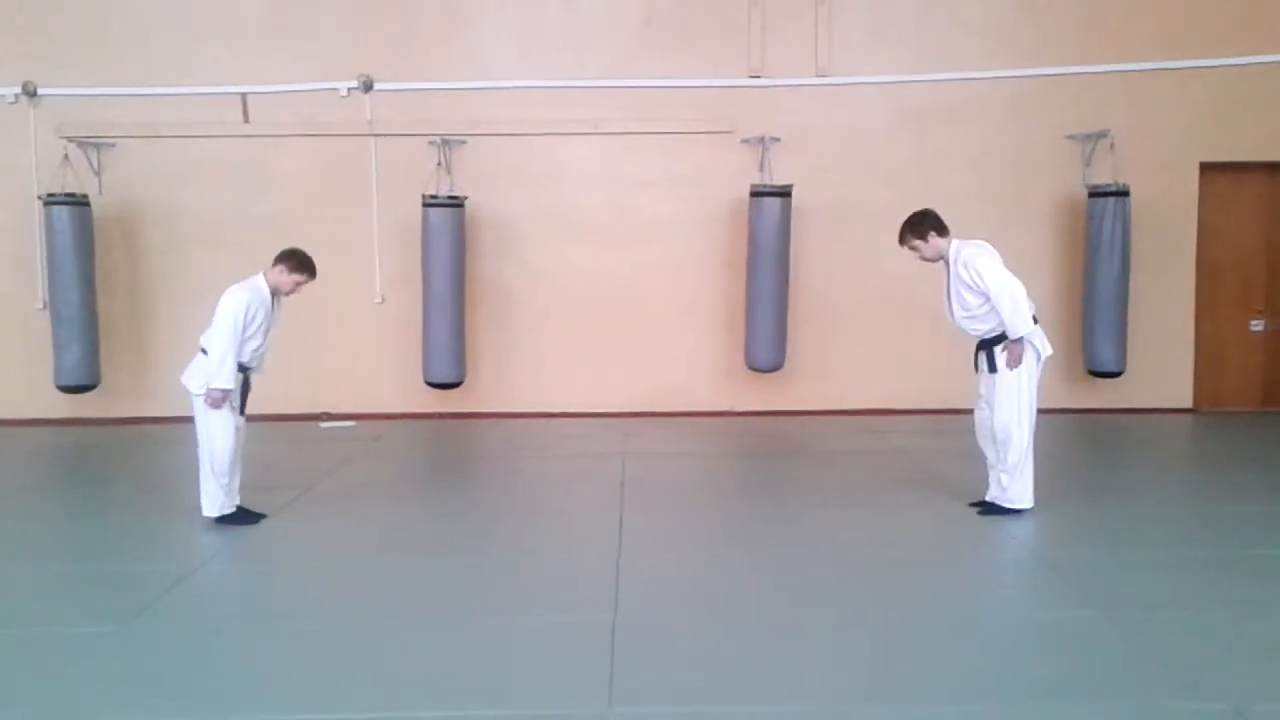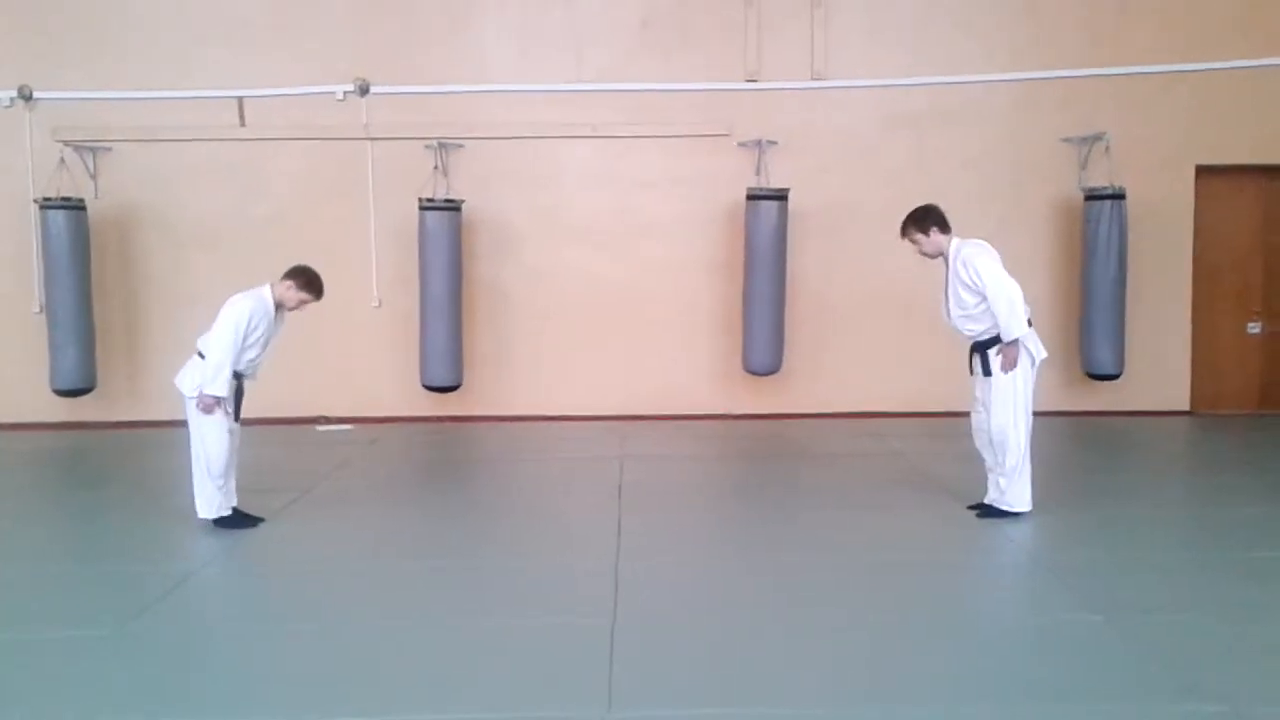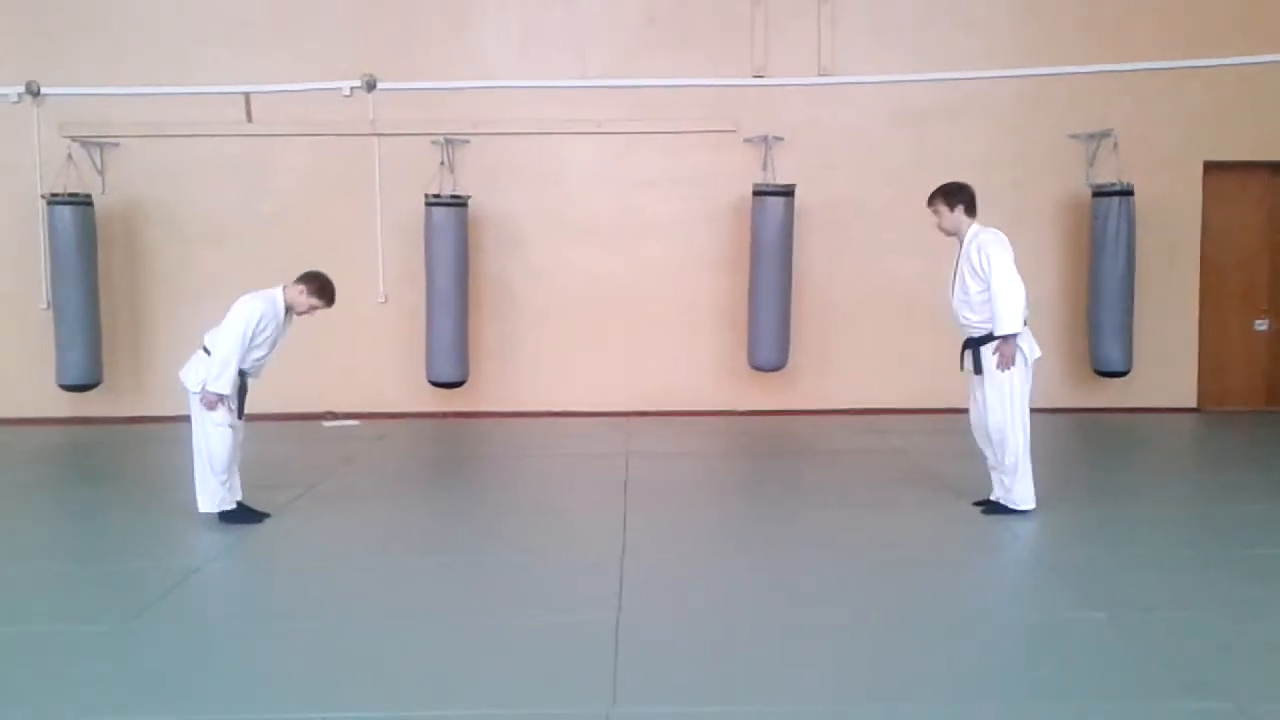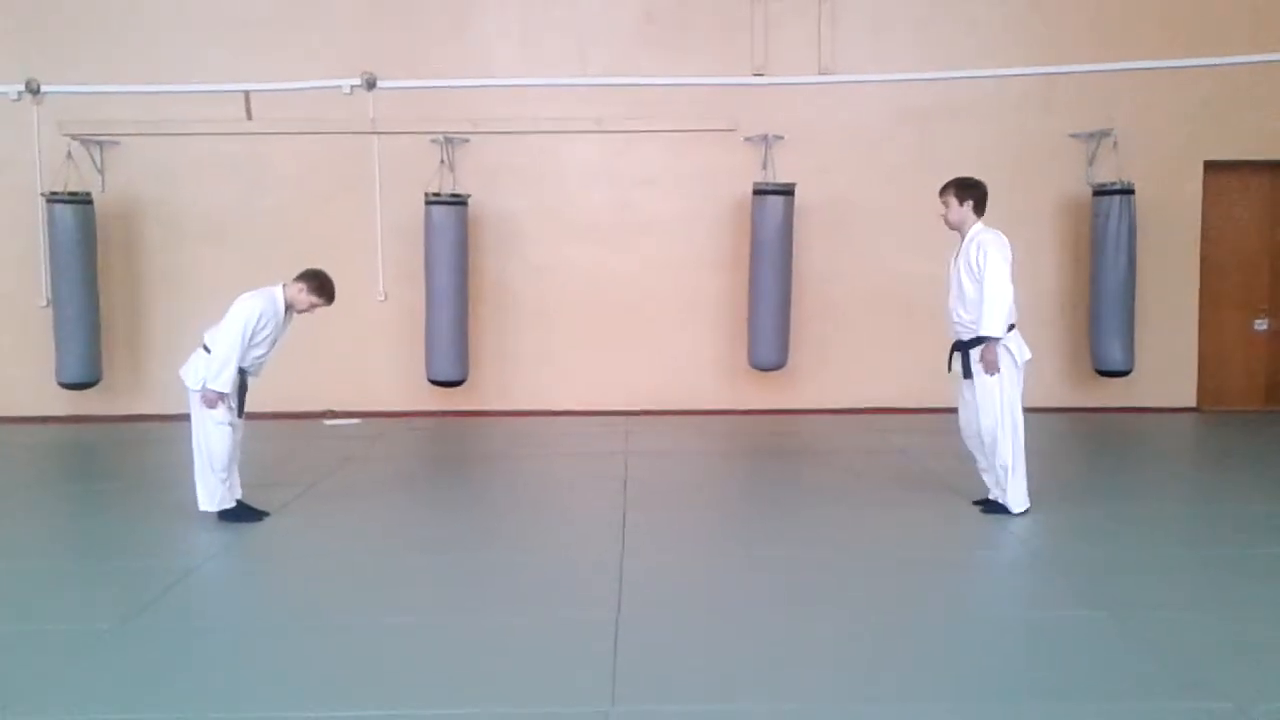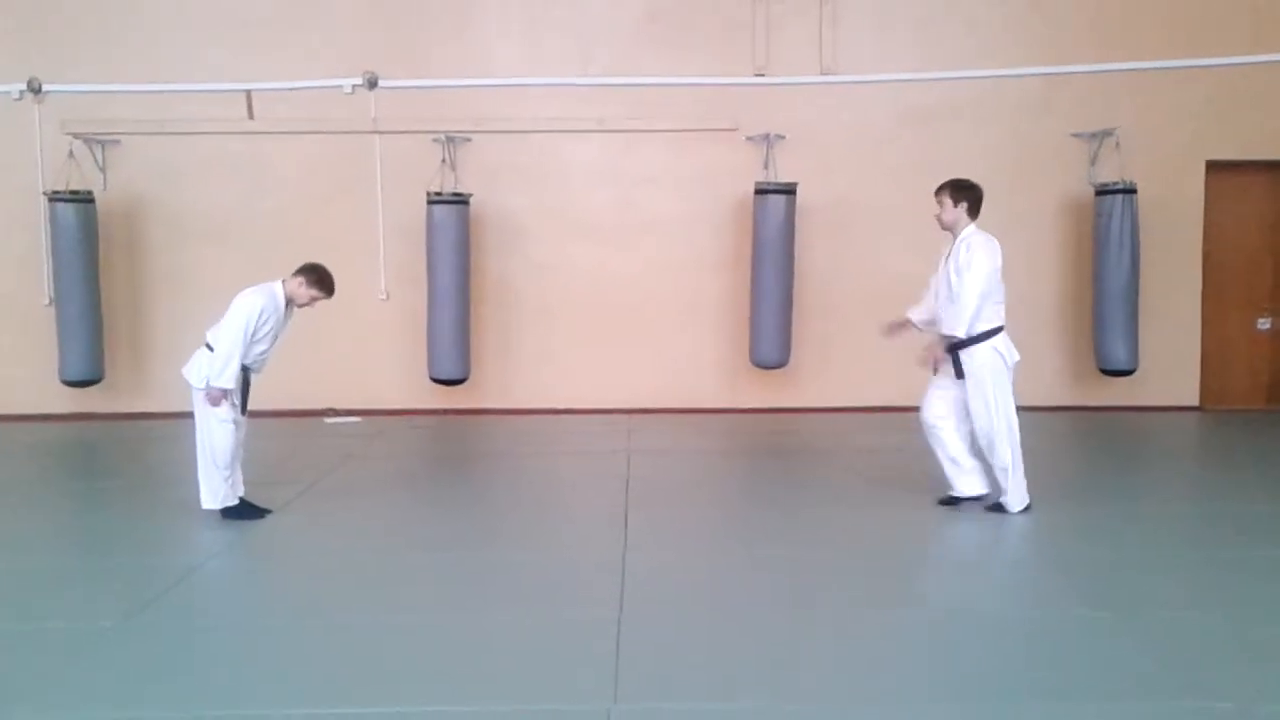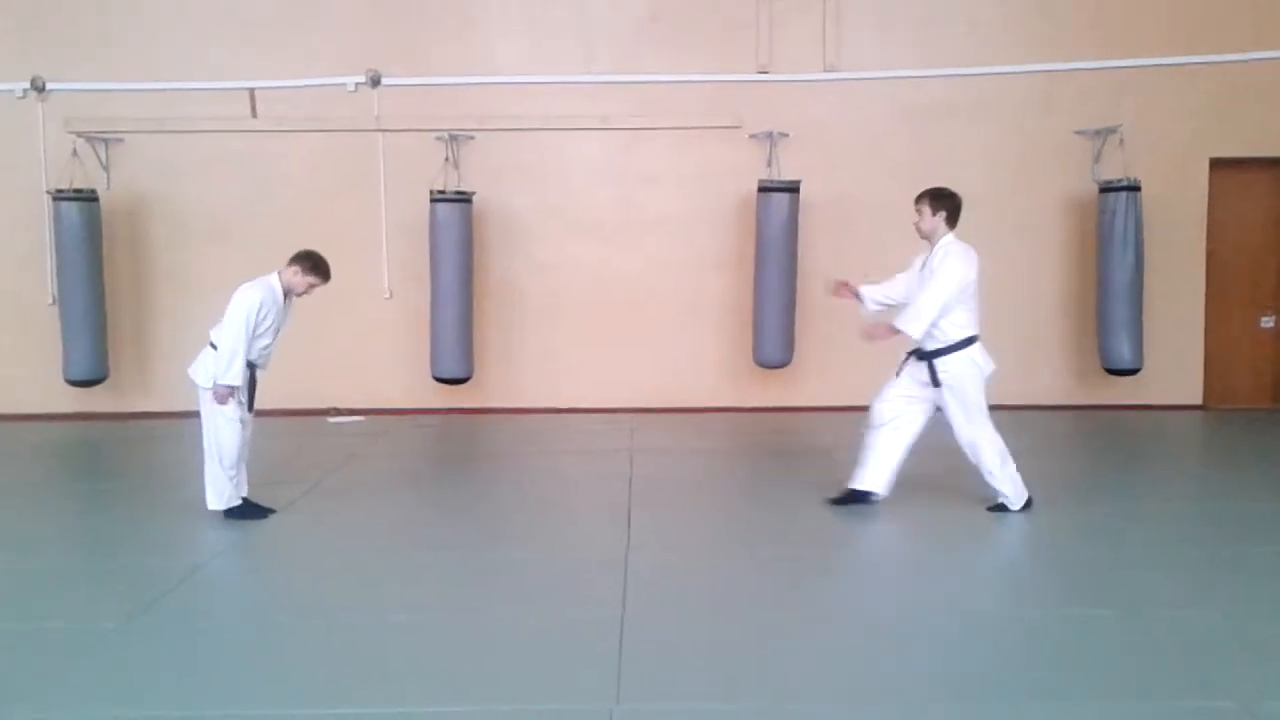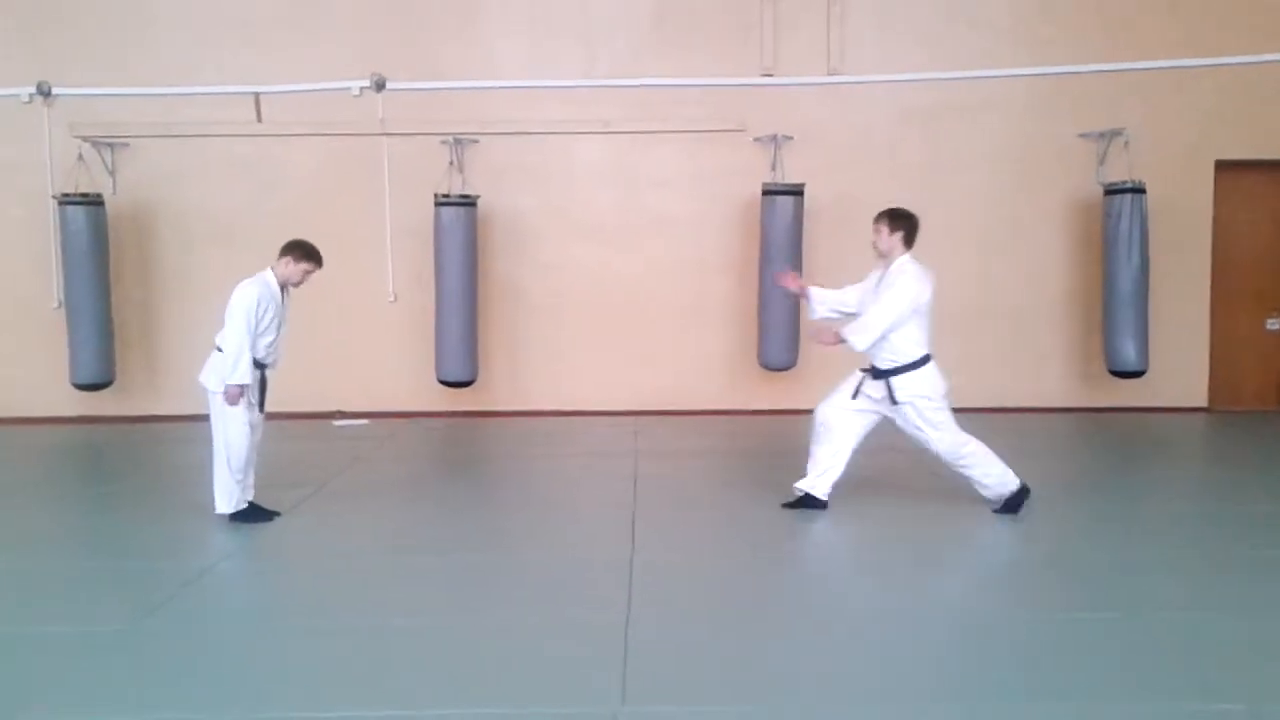
dt=0.2s
person 1, frame 1
left shoulder: (971, 255)
right shoulder: (955, 261)
left elbow: (1011, 293)
left wrist: (1016, 340)
right wrist: (1003, 344)
left hip: (1015, 346)
right hip: (994, 348)
left knee: (1009, 423)
right knee: (988, 422)
left ankle: (1014, 498)
right ankle: (1000, 492)
person 1, frame 2
left shoulder: (972, 254)
right shoulder: (955, 260)
left elbow: (1007, 295)
left wrist: (1011, 343)
right wrist: (996, 347)
left hip: (1008, 349)
right hip: (988, 351)
left knee: (1006, 426)
right knee: (985, 425)
left ankle: (1013, 501)
right ankle: (998, 495)
person 1, frame 3
left shoulder: (989, 242)
right shoulder: (968, 247)
left elbow: (1009, 290)
left wrist: (1007, 339)
left hip: (1001, 347)
right hip: (981, 347)
left knee: (1005, 423)
right knee: (984, 424)
left ankle: (1018, 499)
right ankle: (1002, 493)
person 1, frame 4
left shoulder: (989, 242)
right shoulder: (967, 245)
left elbow: (998, 294)
left wrist: (990, 343)
right wrist: (961, 344)
left hip: (994, 349)
right hip: (970, 350)
left knee: (997, 426)
right knee: (973, 424)
left ankle: (1013, 499)
right ankle: (1001, 491)
person 1, frame 5
left shoulder: (981, 245)
right shoulder: (956, 247)
left elbow: (970, 299)
right elbow: (941, 295)
left wrist: (943, 339)
right wrist: (910, 320)
left hip: (982, 351)
right hip: (958, 353)
left knee: (993, 427)
right knee: (936, 415)
left ankle: (1016, 499)
right ankle: (970, 486)
person 1, frame 6
left shoulder: (960, 255)
right shoulder: (927, 257)
left elbow: (933, 301)
right elbow: (900, 289)
left wrist: (894, 328)
right wrist: (858, 292)
left hip: (956, 360)
right hip: (926, 360)
left knee: (974, 433)
right knee: (888, 412)
left ankle: (1016, 497)
right ankle: (865, 486)
person 1, frame 7
left shoulder: (913, 277)
right shoulder: (882, 275)
left elbow: (881, 318)
right elbow: (850, 300)
left wrist: (841, 337)
right wrist: (807, 292)
left hip: (910, 380)
right hip: (878, 378)
left knee: (947, 440)
right knee: (831, 417)
left ankle: (1010, 490)
right ankle: (814, 493)
person 2, frame 1
left shoulder: (273, 300)
right shoulder: (243, 296)
right elbow: (223, 343)
left wrist: (244, 379)
right wrist: (218, 386)
left hip: (233, 378)
right hip: (211, 378)
left knee: (232, 442)
right knee: (219, 444)
left ankle: (229, 503)
right ankle: (221, 509)
person 2, frame 2
left shoulder: (276, 312)
right shoulder: (247, 306)
right elbow: (222, 350)
left wrist: (233, 387)
right wrist: (211, 391)
left hip: (227, 382)
right hip: (205, 381)
left knee: (227, 444)
right knee: (214, 446)
left ankle: (227, 505)
right ankle: (218, 511)
person 2, frame 3
left shoulder: (284, 312)
right shoulder: (258, 307)
right elbow: (228, 348)
left wrist: (229, 386)
right wrist: (214, 388)
left hip: (231, 377)
right hip: (210, 376)
left knee: (231, 440)
right knee: (217, 441)
left ankle: (231, 500)
right ankle: (223, 506)
person 2, frame 4
left shoulder: (285, 311)
right shoulder: (257, 304)
right elbow: (228, 346)
left wrist: (226, 385)
right wrist: (215, 387)
left hip: (231, 375)
right hip: (210, 373)
left knee: (231, 439)
right knee: (217, 440)
left ankle: (231, 498)
right ankle: (222, 504)
person 2, frame 5
left shoulder: (285, 306)
right shoulder: (258, 300)
right elbow: (231, 343)
left wrist: (231, 382)
right wrist: (219, 384)
left hip: (234, 373)
right hip: (214, 372)
left knee: (234, 436)
right knee: (220, 437)
left ankle: (234, 497)
right ankle: (225, 502)
person 2, frame 6
left shoulder: (283, 299)
right shoulder: (256, 294)
right elbow: (233, 340)
right wrist: (226, 382)
left hip: (241, 373)
right hip: (220, 372)
left knee: (239, 436)
right knee: (226, 437)
left ankle: (237, 496)
right ankle: (228, 502)
person 2, frame 7
left shoulder: (281, 293)
right shoulder: (253, 290)
right elbow: (237, 339)
right wrist: (235, 382)
left hip: (250, 375)
right hip: (231, 376)
left knee: (249, 440)
right knee: (235, 441)
left ankle: (244, 500)
right ankle: (233, 506)
